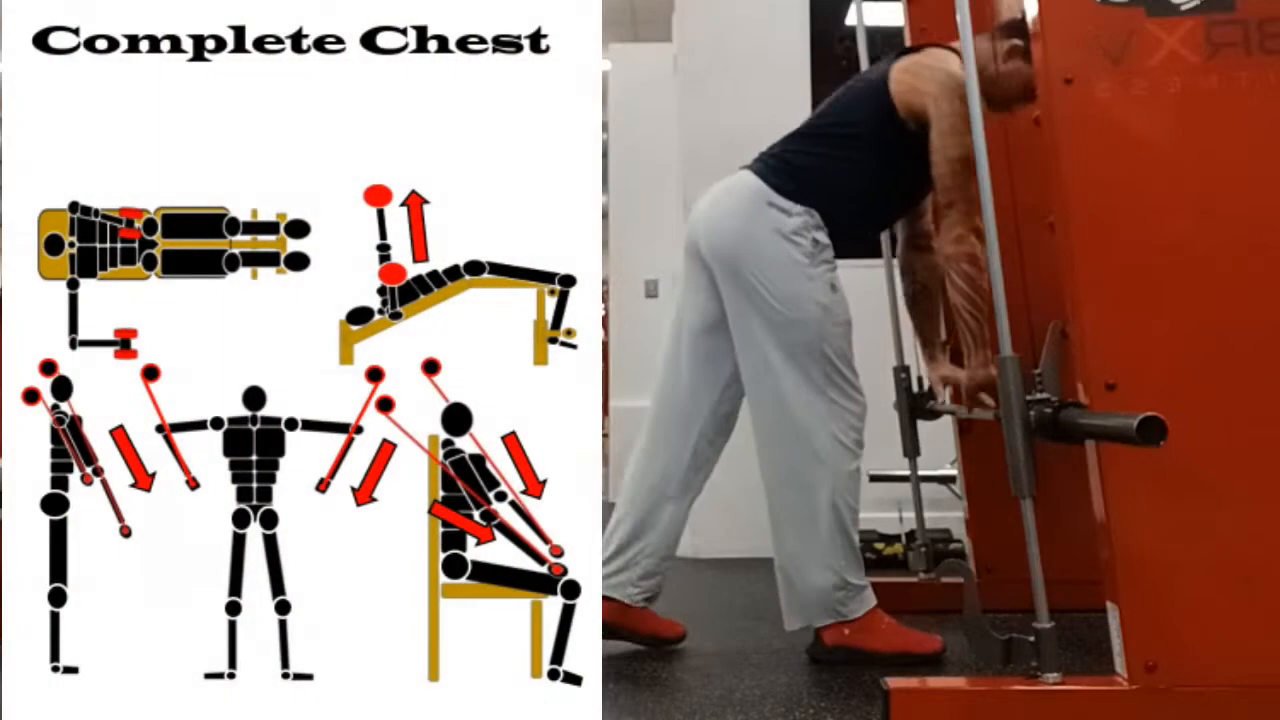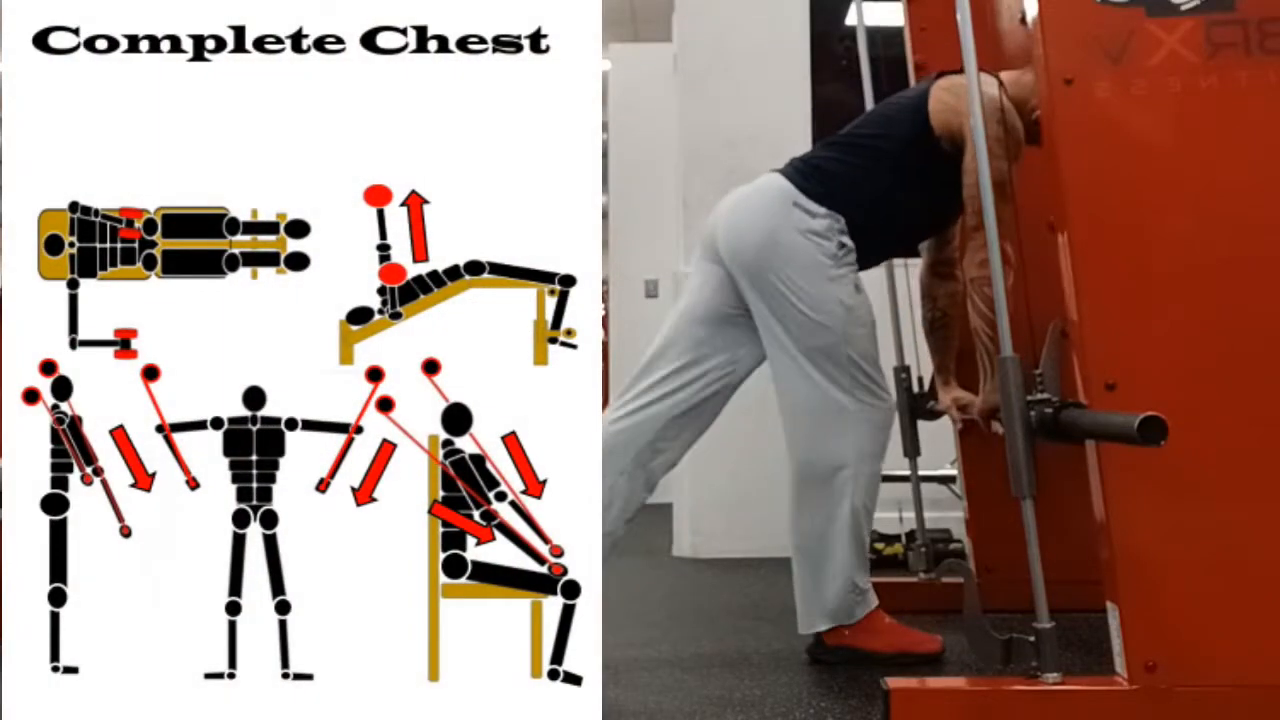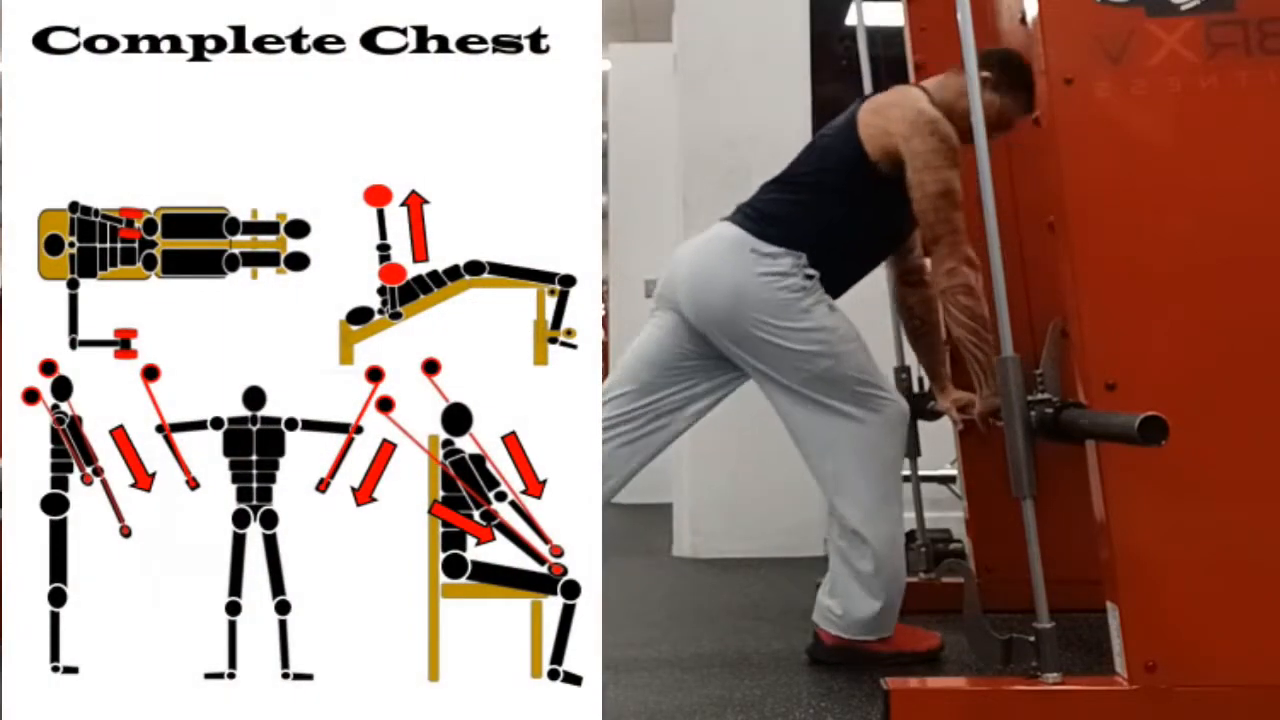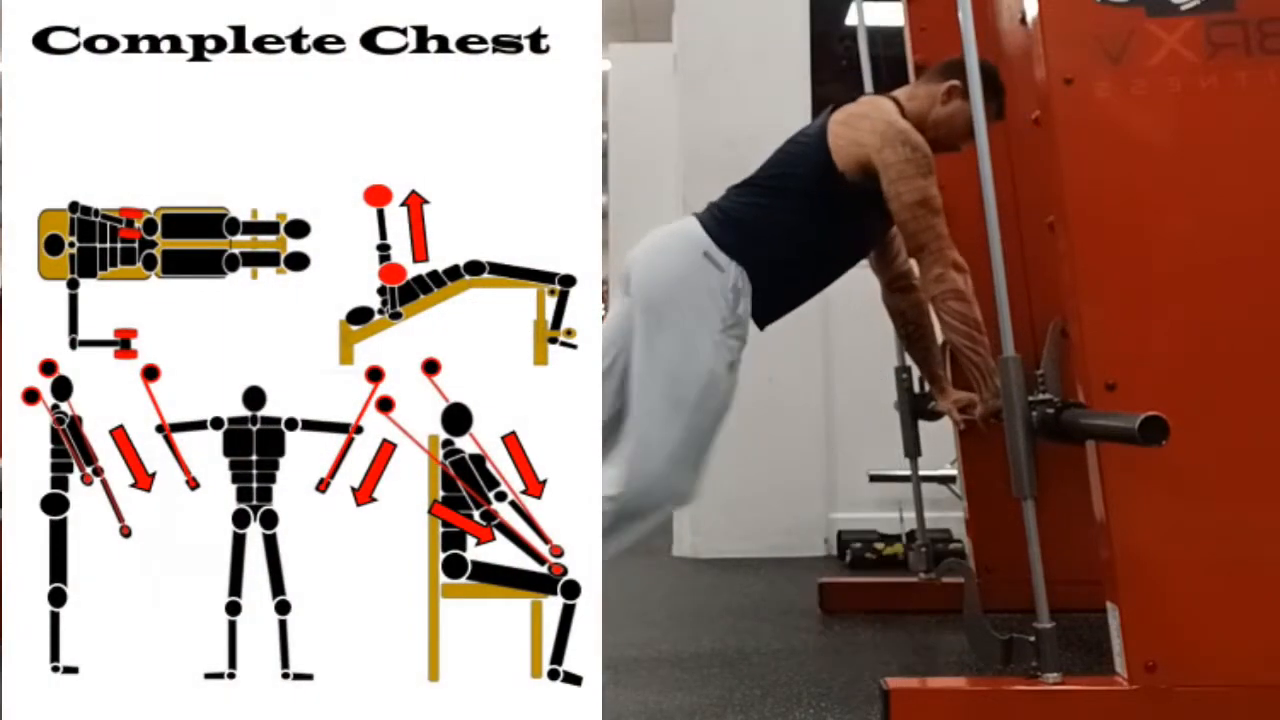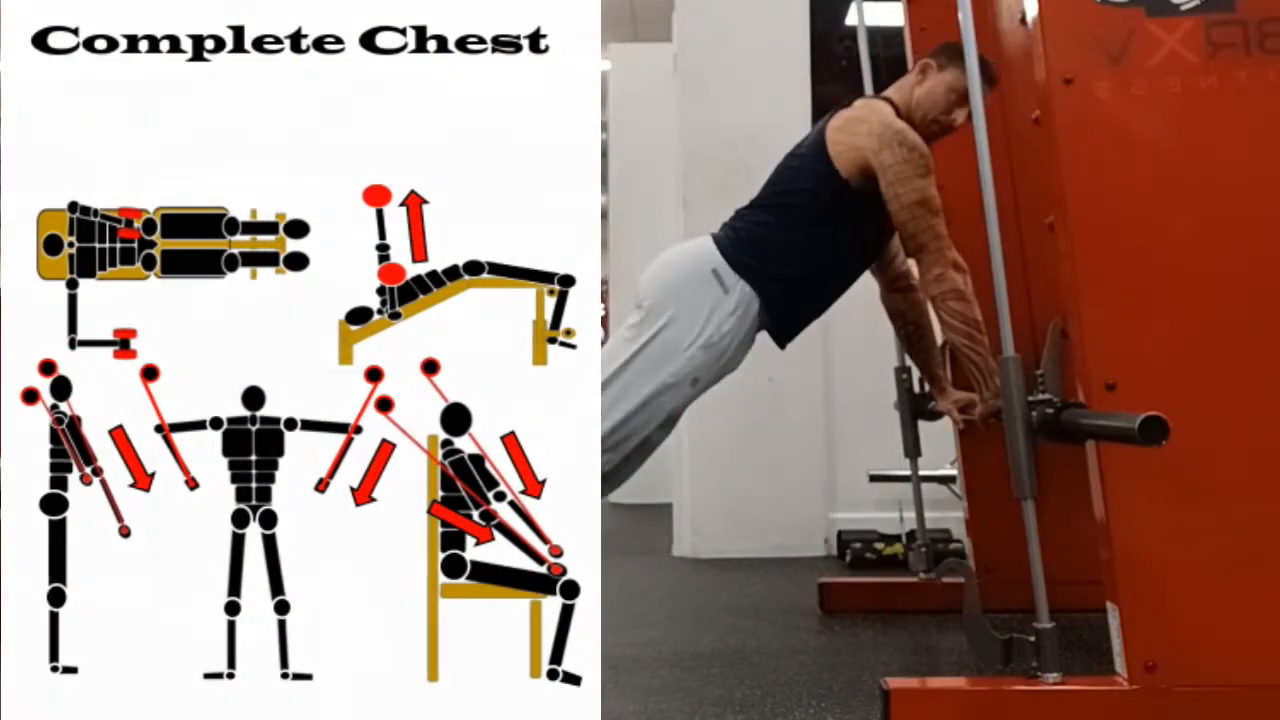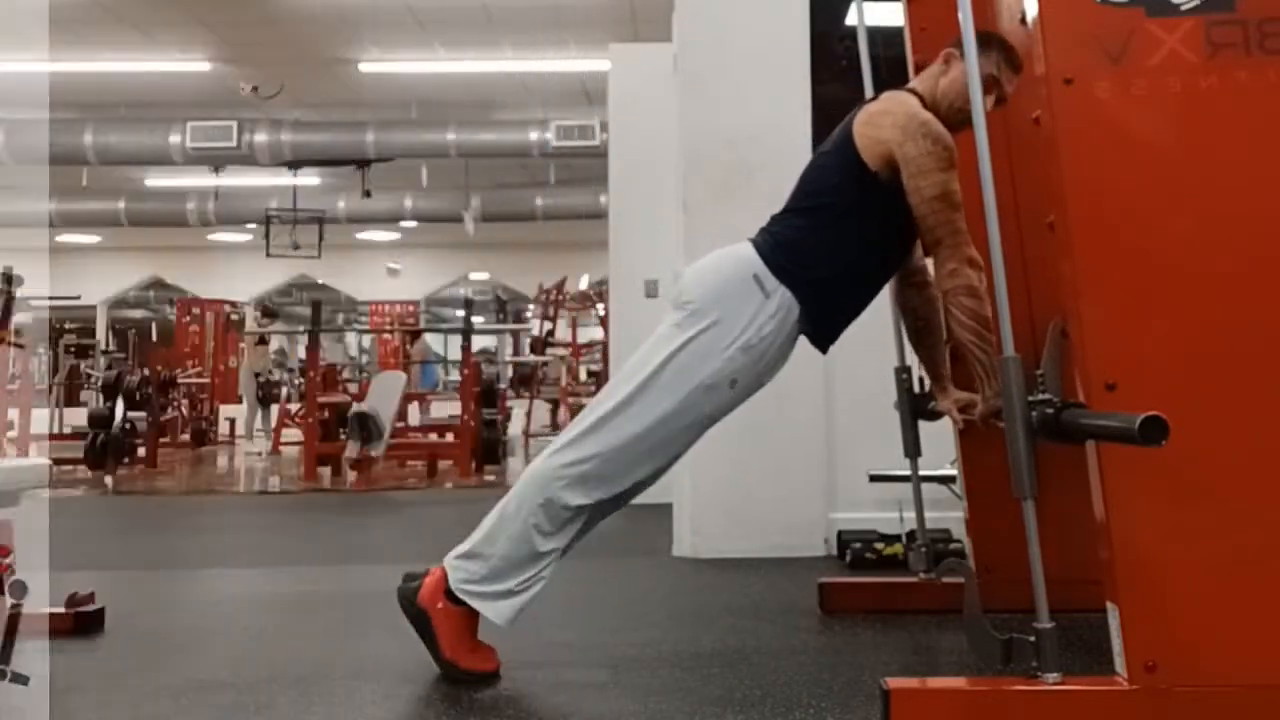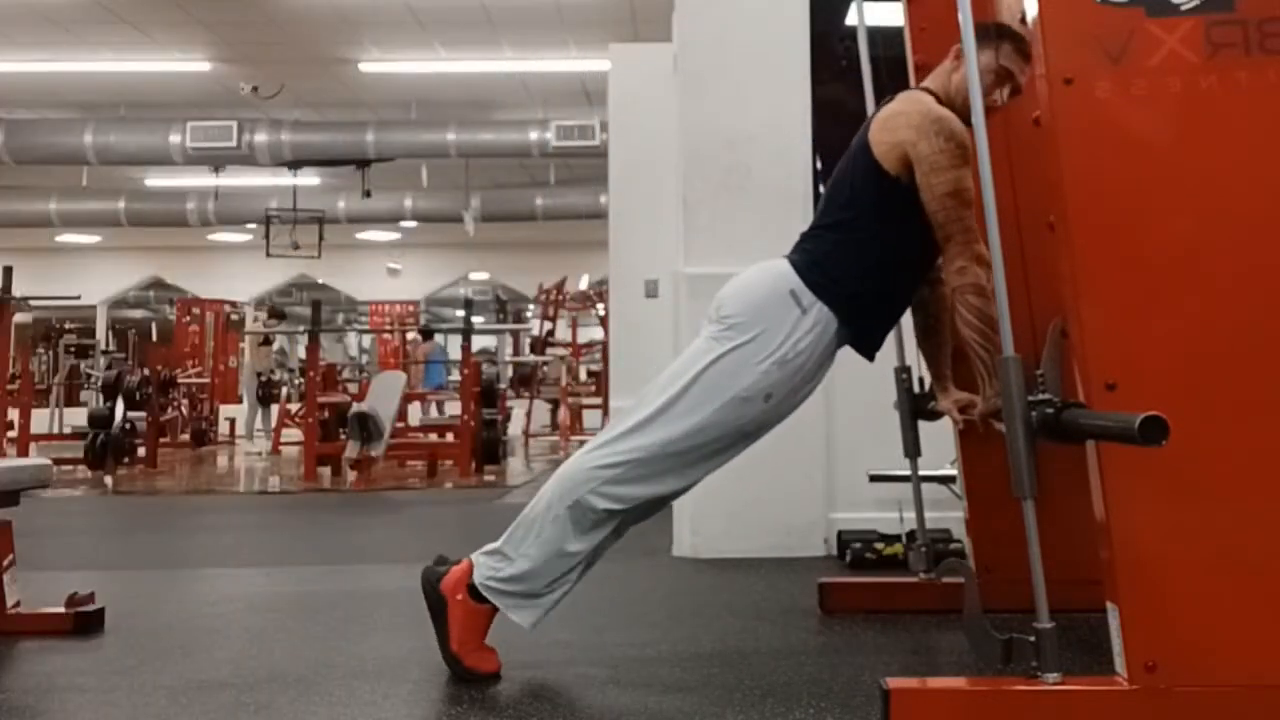
dt=0.5s
person 1, frame 1
left shoulder: (915, 80)
right shoulder: (949, 83)
left elbow: (919, 243)
right elbow: (958, 235)
left wrist: (934, 358)
right wrist: (978, 358)
left hip: (728, 216)
right hip: (774, 228)
left knee: (688, 418)
right knee: (823, 421)
left ankle: (620, 591)
right ankle: (842, 617)
person 1, frame 2
left shoulder: (957, 108)
right shoulder: (991, 110)
left elbow: (945, 267)
right elbow: (984, 260)
left wrist: (945, 380)
right wrist: (997, 383)
left hip: (751, 216)
right hip: (795, 230)
left knee: (655, 410)
right knee: (850, 420)
right ankle: (841, 619)
person 1, frame 3
left shoulder: (896, 124)
right shoulder: (922, 122)
left elbow: (913, 276)
right elbow: (954, 267)
left wrist: (941, 385)
right wrist: (992, 387)
left hip: (711, 264)
right hip: (759, 273)
left knee: (613, 432)
right knee: (870, 421)
right ankle: (856, 625)
person 1, frame 4
left shoulder: (871, 133)
right shoulder: (894, 135)
left elbow: (899, 281)
right elbow: (940, 274)
left wrist: (941, 389)
right wrist: (994, 395)
left hip: (683, 264)
right hip: (704, 274)
right knee: (656, 472)
person 1, frame 5
left shoulder: (872, 146)
right shoulder: (890, 135)
left elbow: (900, 285)
right elbow: (941, 271)
left wrist: (940, 389)
right wrist: (993, 390)
left hip: (716, 292)
right hip: (712, 293)
left knee: (609, 452)
right knee: (598, 434)
person 1, frame 6
left shoulder: (898, 135)
right shoulder: (914, 127)
left elbow: (916, 278)
right elbow: (957, 266)
left wrist: (943, 386)
right wrist: (993, 387)
left hip: (760, 303)
right hip: (751, 299)
left knee: (611, 454)
right knee: (603, 453)
left ankle: (463, 580)
right ankle: (452, 588)
person 1, frame 7
left shoulder: (916, 135)
right shoulder: (931, 125)
left elbow: (929, 274)
right elbow: (967, 265)
left wrist: (945, 386)
right wrist: (997, 387)
left hip: (797, 320)
right hip: (788, 316)
left knee: (640, 460)
right knee: (635, 459)
left ankle: (489, 578)
right ankle: (477, 585)
